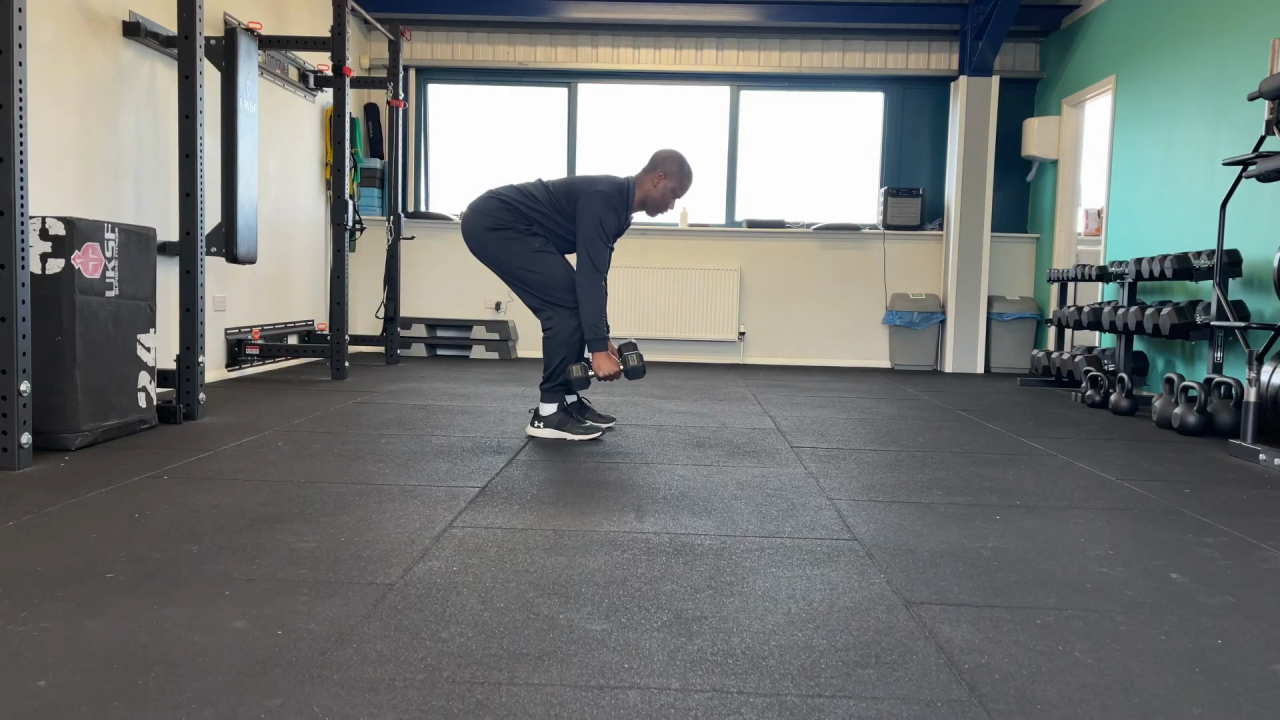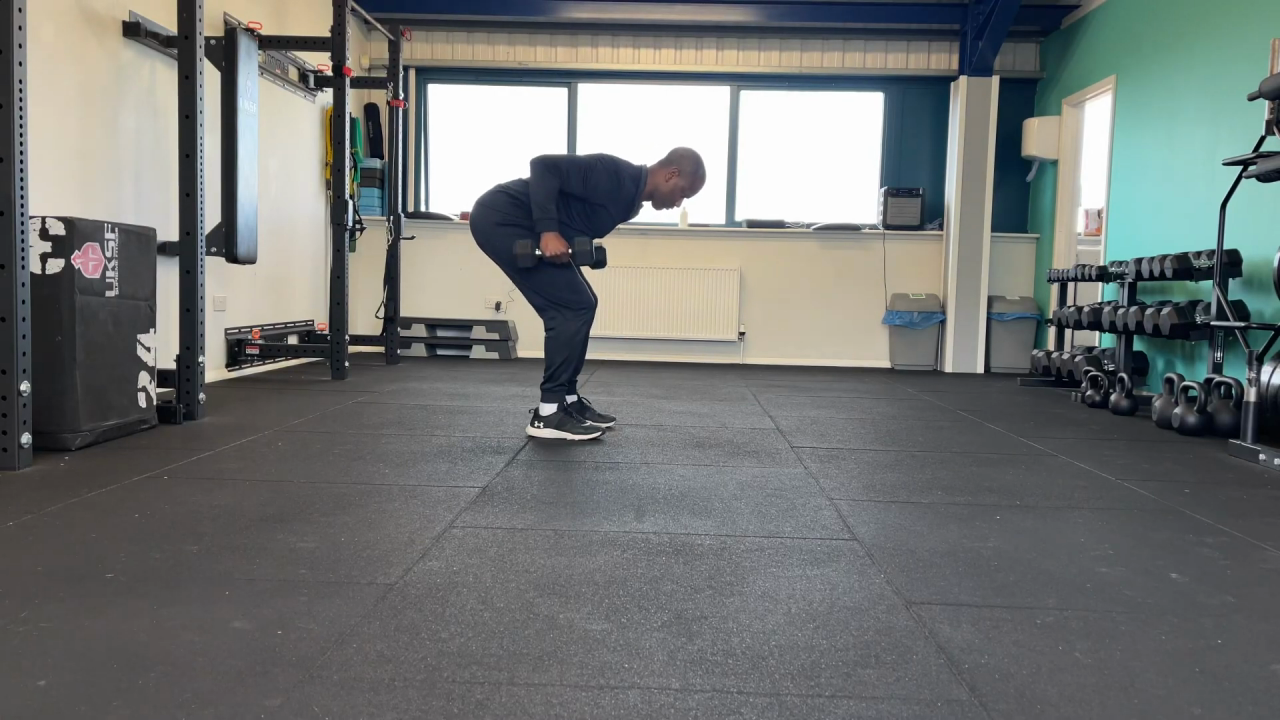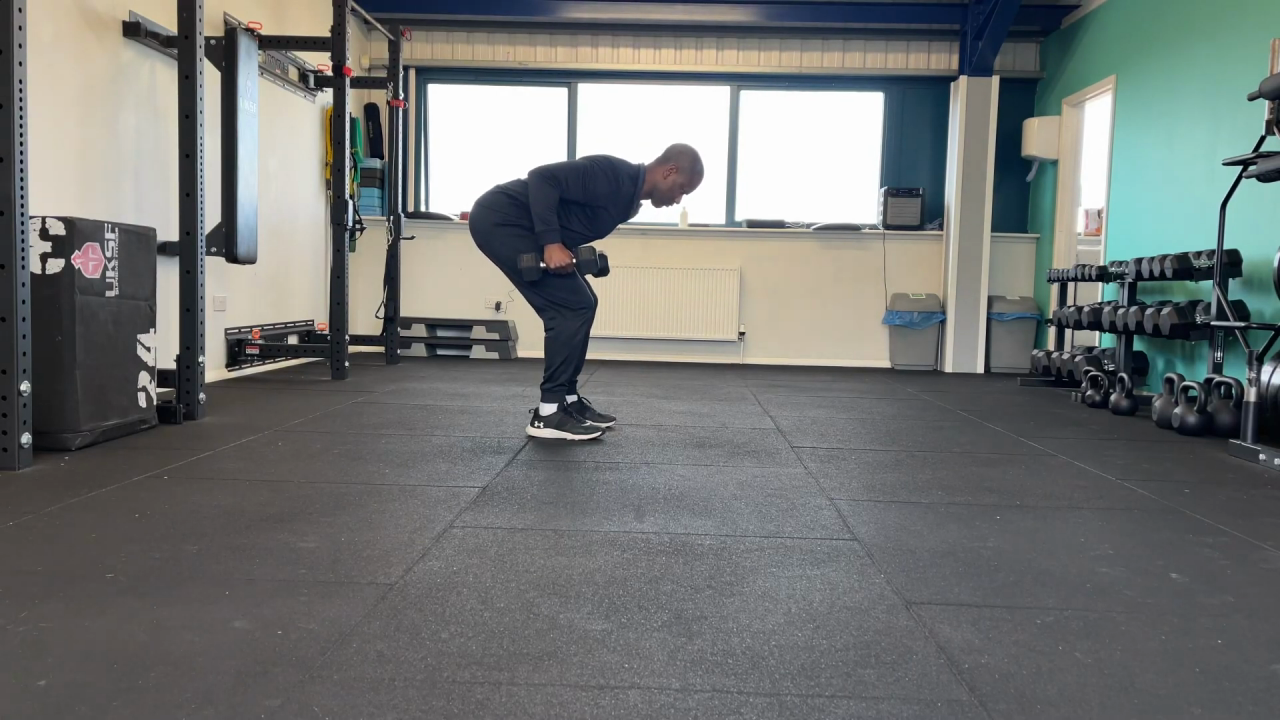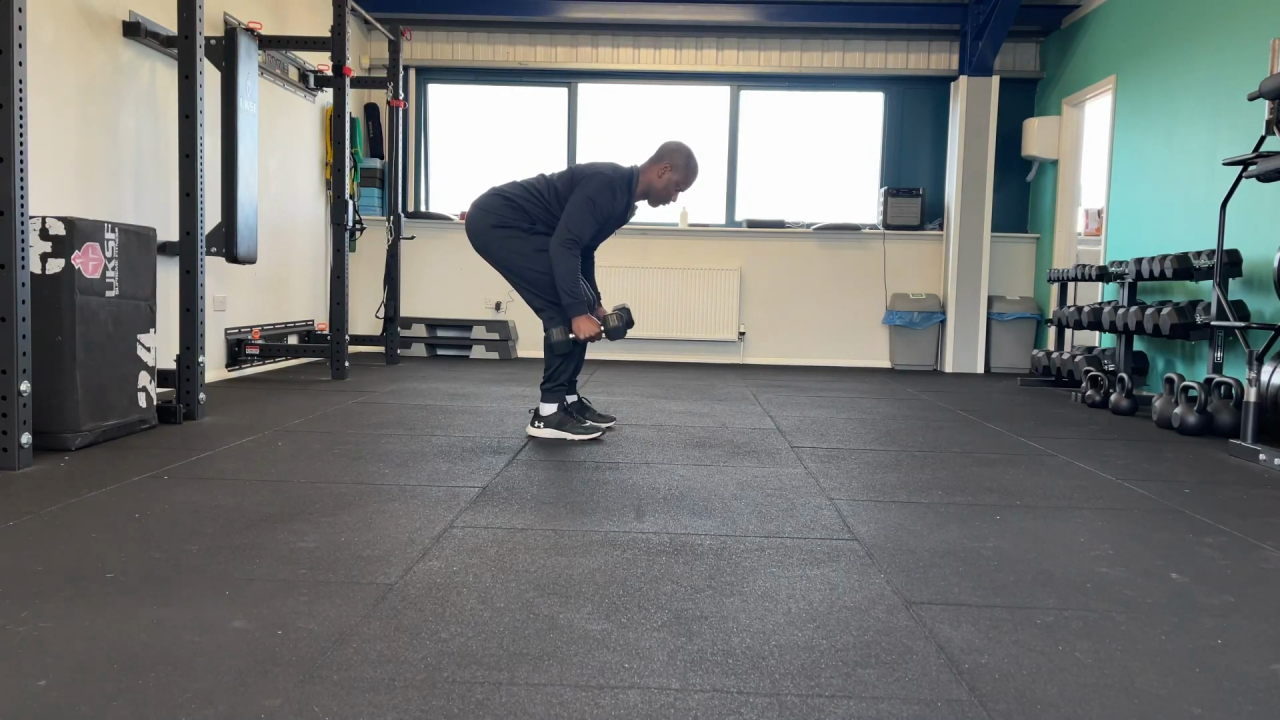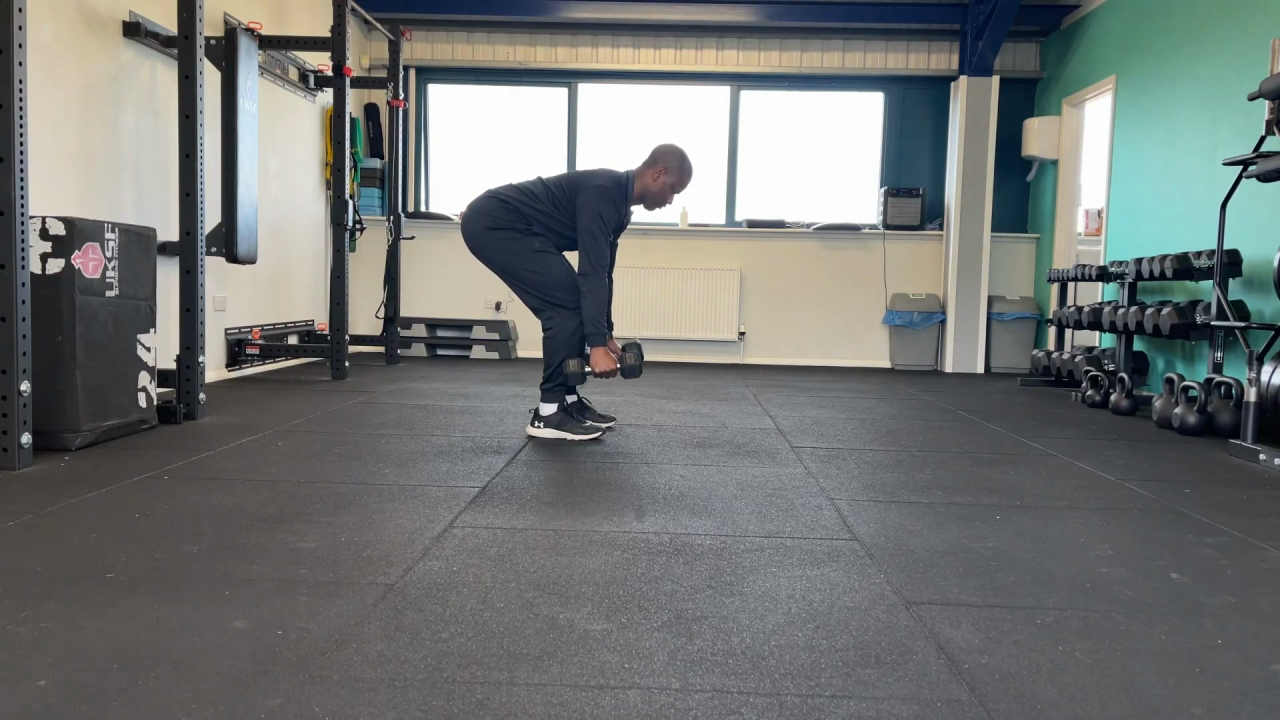
dt=1s
person 1, frame 1
left shoulder: (618, 205)
right shoulder: (605, 199)
left elbow: (594, 274)
right elbow: (589, 276)
left wrist: (602, 338)
right wrist: (598, 348)
left hip: (500, 224)
right hip: (493, 222)
left knee: (569, 305)
right knee: (567, 305)
left ankle: (565, 400)
right ankle: (549, 413)
person 1, frame 2
left shoulder: (629, 199)
right shoulder: (616, 176)
right elbow: (544, 165)
right wrist: (548, 231)
left hip: (514, 221)
right hip: (500, 218)
left knee: (579, 304)
right knee: (572, 306)
left ankle: (566, 400)
right ankle: (548, 414)
person 1, frame 3
left shoulder: (629, 197)
right shoulder: (613, 176)
right elbow: (542, 177)
left wrist: (571, 253)
right wrist: (551, 242)
left hip: (515, 224)
right hip: (500, 219)
left knee: (580, 305)
right knee: (572, 307)
left ankle: (567, 400)
right ankle: (549, 414)
person 1, frame 4
left shoulder: (622, 196)
right shoulder: (608, 185)
left elbow: (581, 246)
right elbow: (564, 244)
left wrist: (593, 303)
right wrist: (578, 312)
left hip: (508, 224)
right hip: (497, 222)
left knee: (578, 306)
right knee: (566, 311)
left ankle: (567, 400)
right ankle: (549, 413)
person 1, frame 5
left shoulder: (618, 201)
right shoulder: (603, 192)
left elbow: (602, 272)
right elbow: (592, 272)
left wrist: (606, 335)
right wrist: (597, 344)
left hip: (501, 226)
right hip: (492, 224)
left knee: (570, 305)
right knee: (568, 305)
left ankle: (565, 400)
right ankle: (549, 413)
